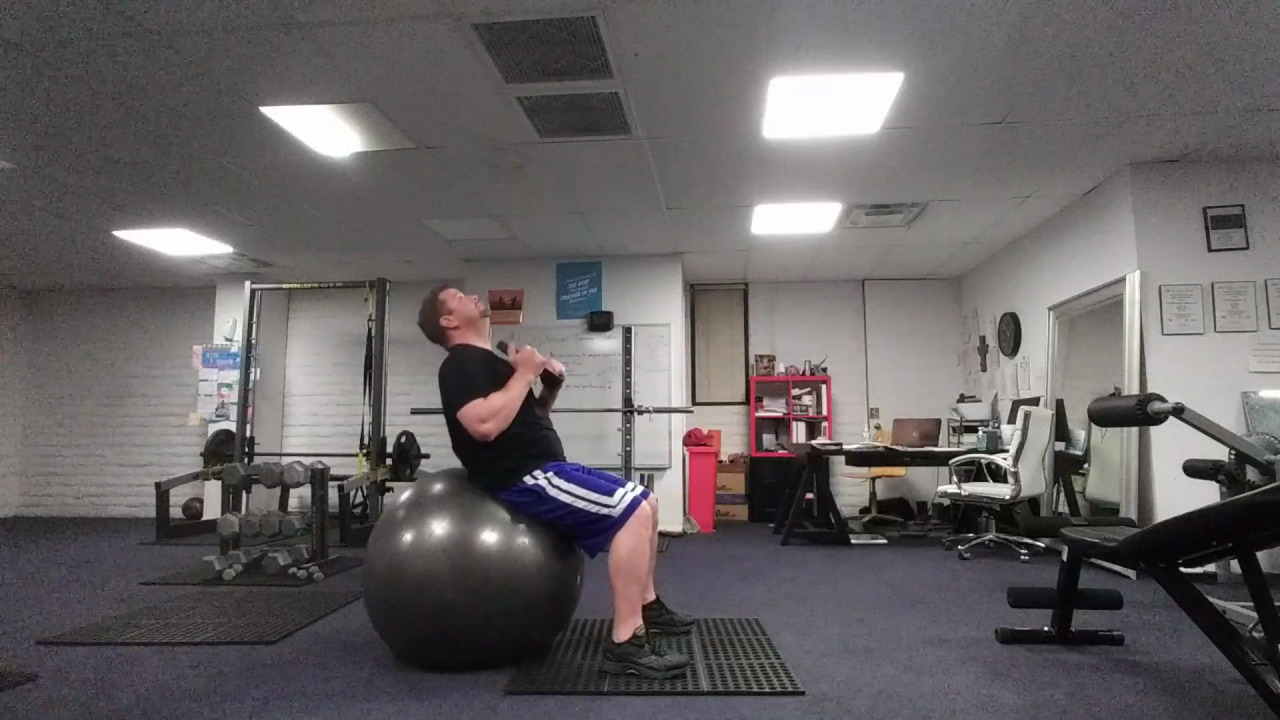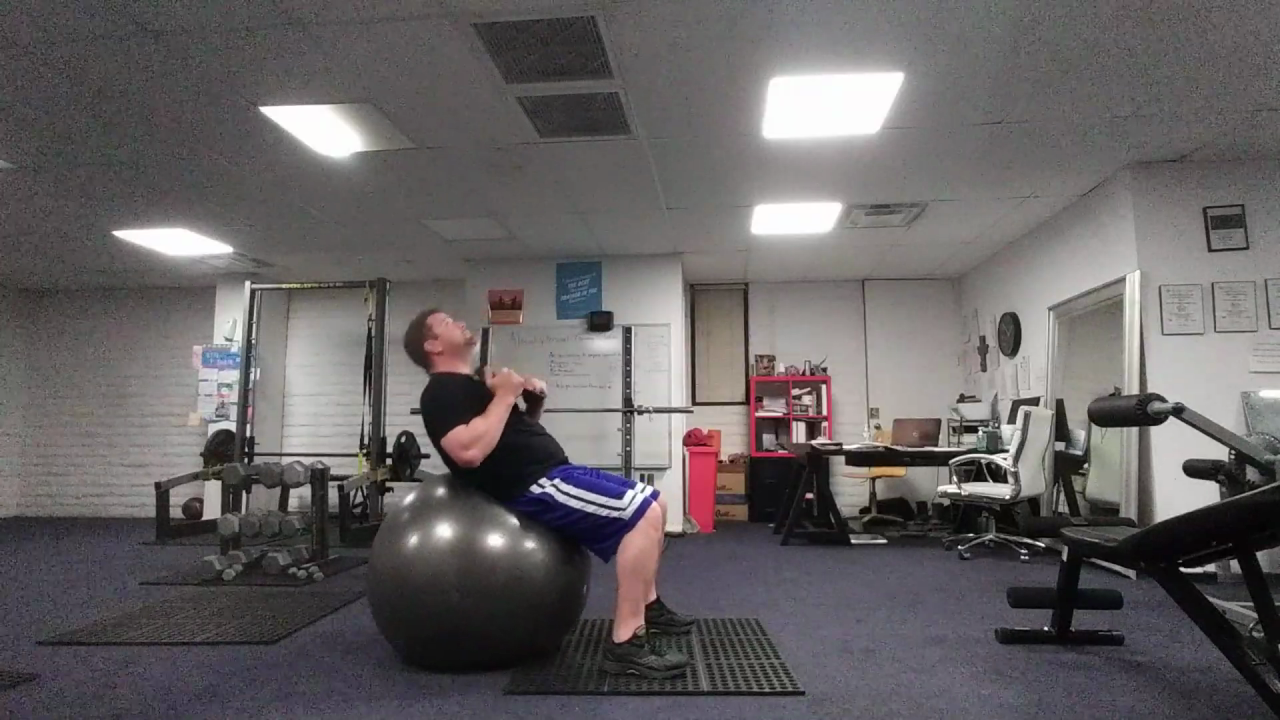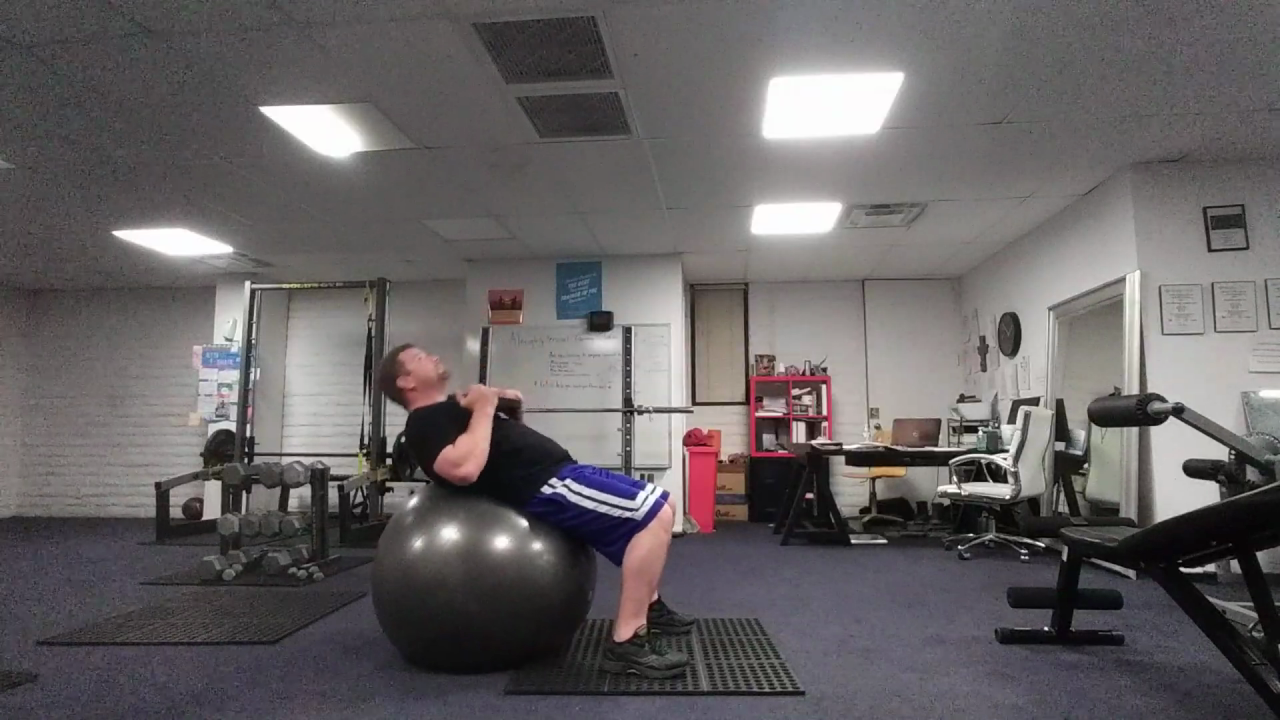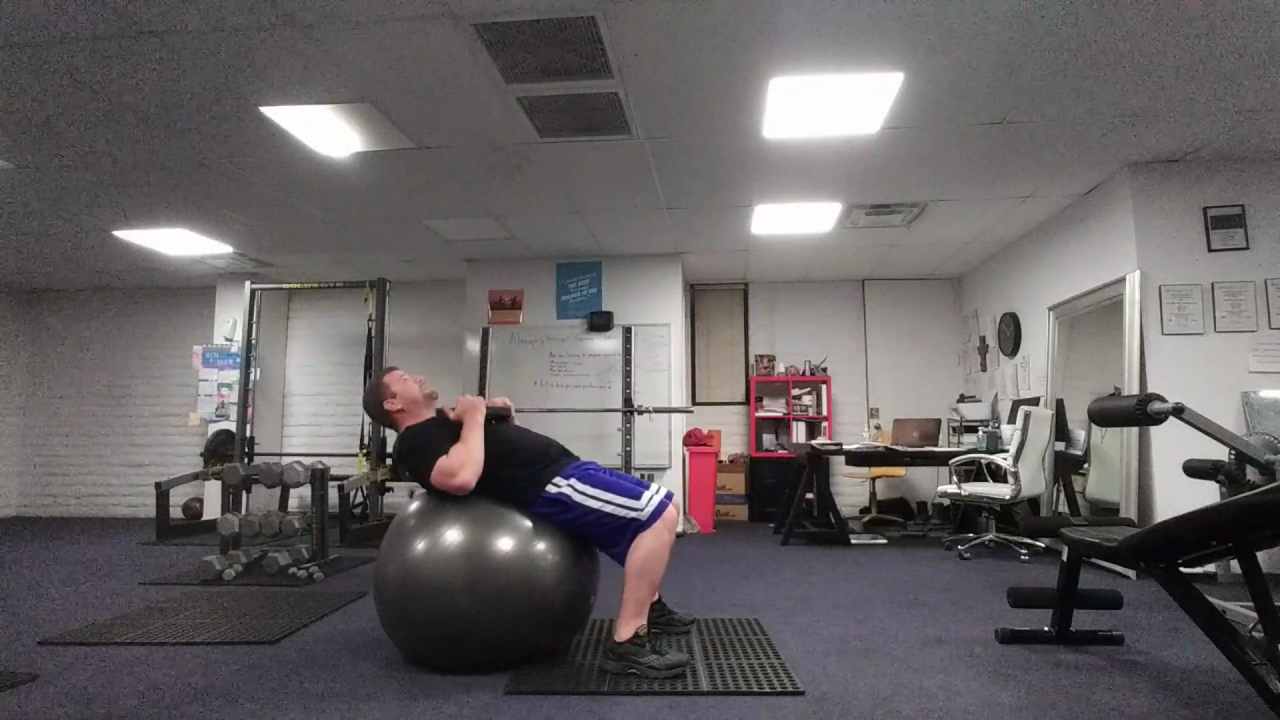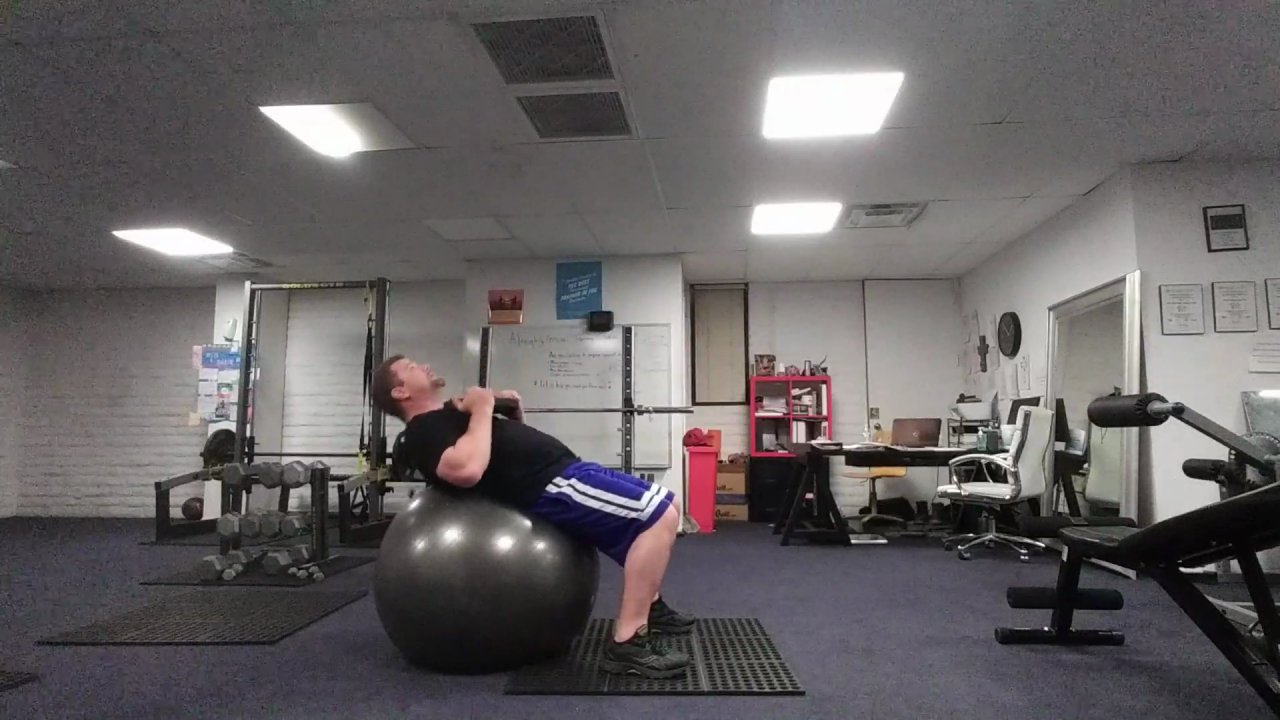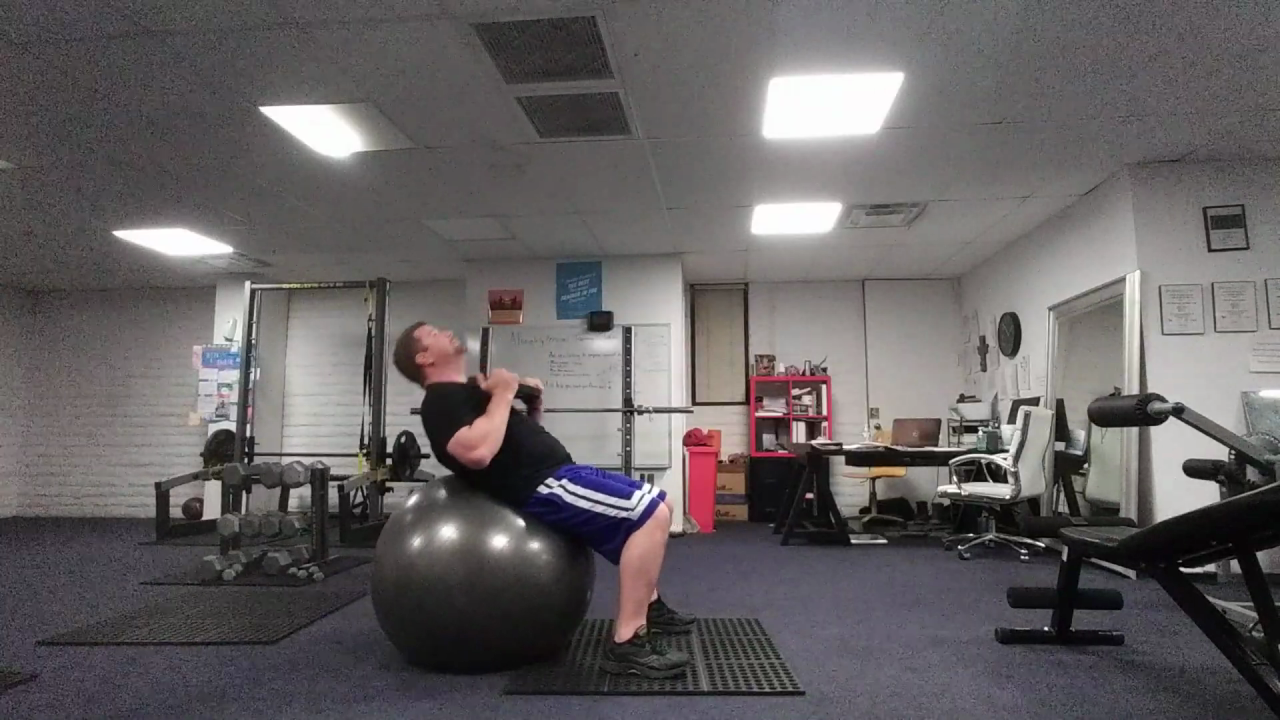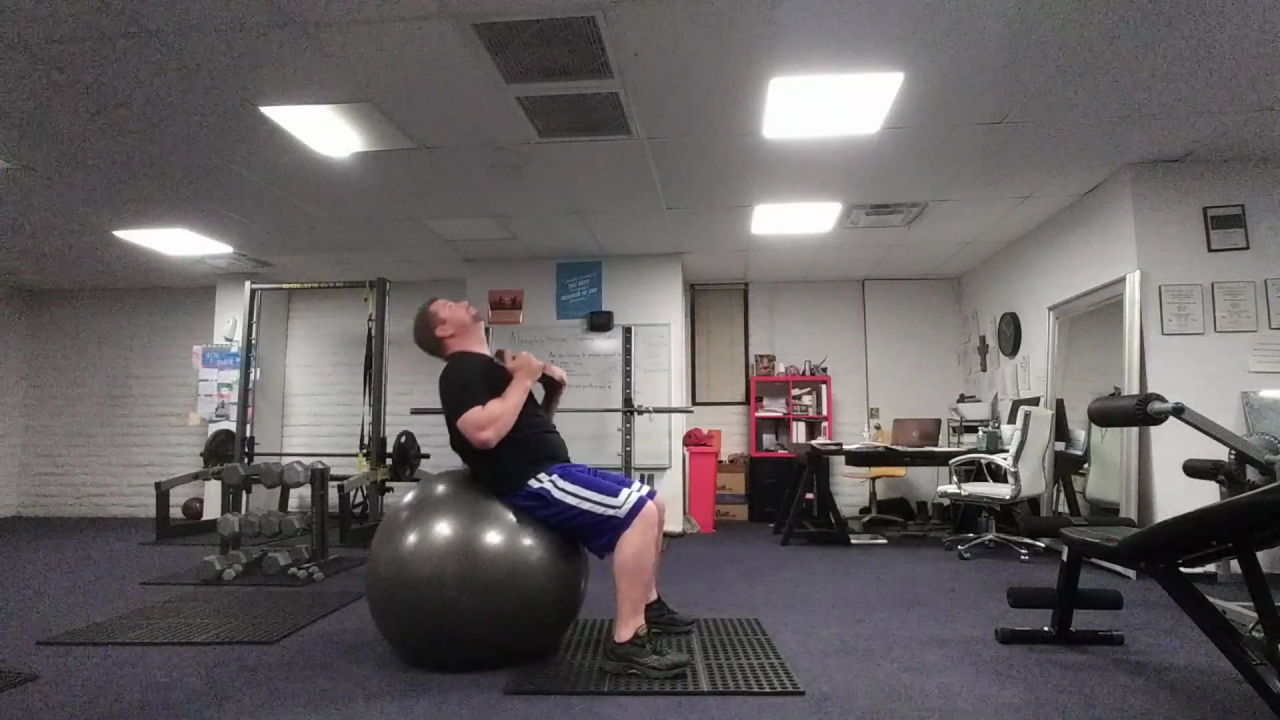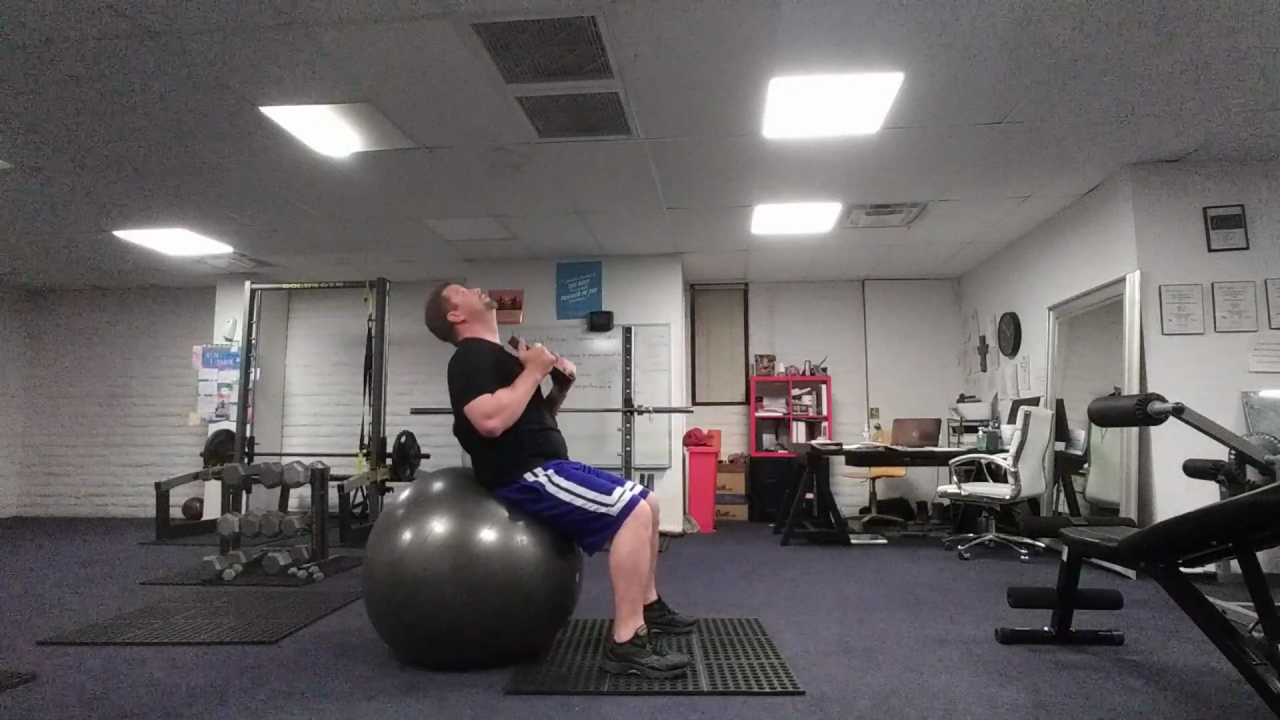
dt=0.3s
person 1, frame 1
left shoulder: (483, 360)
right shoulder: (463, 363)
right elbow: (485, 424)
left wrist: (551, 387)
right wrist: (525, 374)
left hip: (542, 470)
right hip: (524, 480)
left knee: (644, 504)
right knee: (635, 512)
left ankle: (648, 606)
right ankle: (627, 644)
person 1, frame 2
left shoulder: (465, 385)
right shoulder: (442, 393)
right elbow: (469, 451)
left wrist: (534, 404)
right wrist: (505, 395)
left hip: (550, 474)
right hip: (535, 487)
left knee: (648, 505)
right knee: (647, 511)
left ankle: (649, 606)
right ankle: (627, 644)
person 1, frame 3
left shoulder: (447, 411)
right shoulder: (425, 424)
right elbow: (465, 468)
left wrist: (510, 411)
right wrist: (484, 408)
left hip: (556, 473)
right hip: (544, 486)
left knee: (654, 508)
right knee: (657, 515)
left ankle: (649, 607)
right ankle: (627, 644)
person 1, frame 4
left shoulder: (439, 427)
right shoulder: (416, 442)
right elbow: (461, 478)
left wrist: (505, 418)
right wrist: (473, 416)
left hip: (560, 472)
right hip: (552, 485)
left knee: (657, 510)
right knee: (661, 515)
left ankle: (649, 607)
right ankle: (627, 644)
person 1, frame 5
left shoulder: (445, 418)
right shoulder: (422, 433)
right elbow: (469, 469)
left wrist: (515, 414)
right wrist: (482, 408)
left hip: (562, 472)
right hip: (552, 485)
left knee: (656, 510)
right knee: (661, 514)
left ankle: (649, 607)
right ankle: (628, 644)
person 1, frame 6
left shoulder: (463, 393)
right shoulder: (442, 400)
right elbow: (477, 451)
left wrist: (532, 404)
right wrist: (502, 394)
left hip: (554, 475)
right hip: (541, 487)
left knee: (651, 507)
right knee: (652, 513)
left ankle: (649, 607)
right ankle: (627, 644)
person 1, frame 7
left shoulder: (485, 367)
right shoulder: (462, 372)
right elbow: (485, 432)
left wrist: (553, 392)
right wrist: (522, 378)
left hip: (550, 472)
right hip: (533, 482)
left knee: (648, 507)
right knee: (641, 513)
left ankle: (649, 606)
right ankle: (627, 644)
person 1, frame 8
left shoulder: (493, 355)
right shoulder: (472, 358)
right elbow: (491, 420)
left wrist: (560, 386)
right wrist: (534, 371)
left hip: (546, 467)
right hip: (526, 477)
left knee: (646, 505)
right knee: (633, 513)
left ankle: (648, 606)
right ankle: (627, 644)
